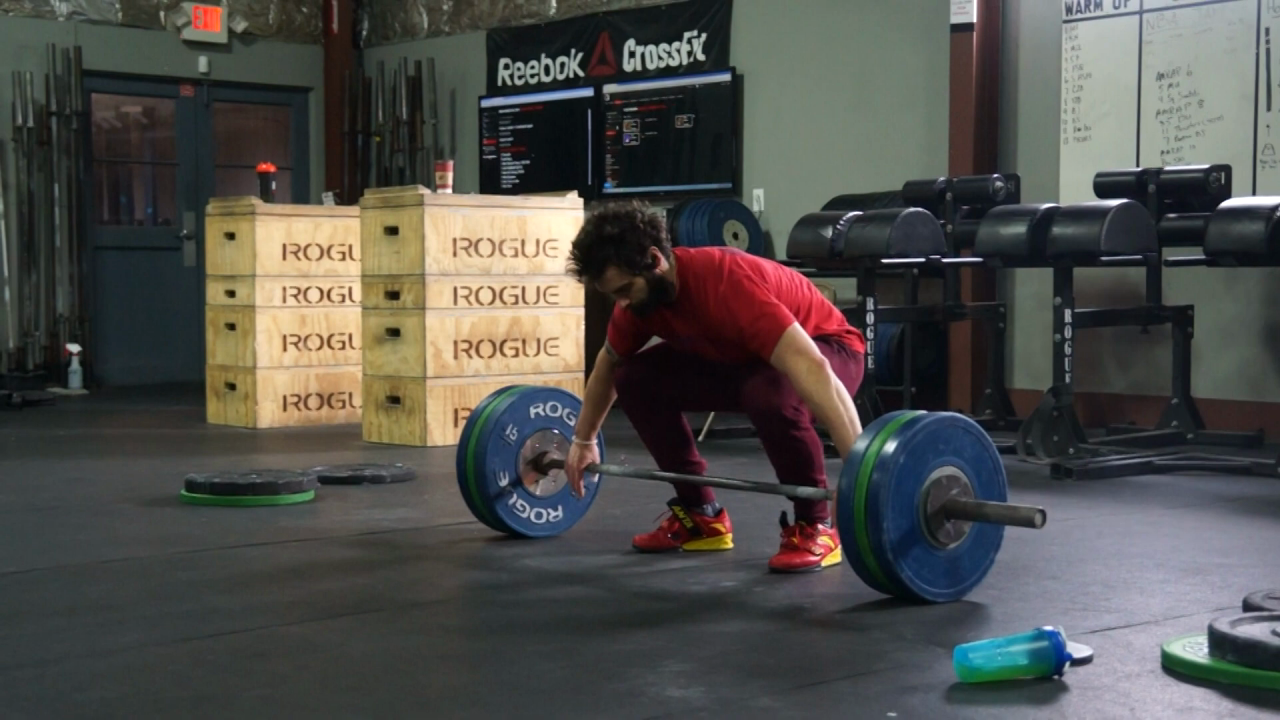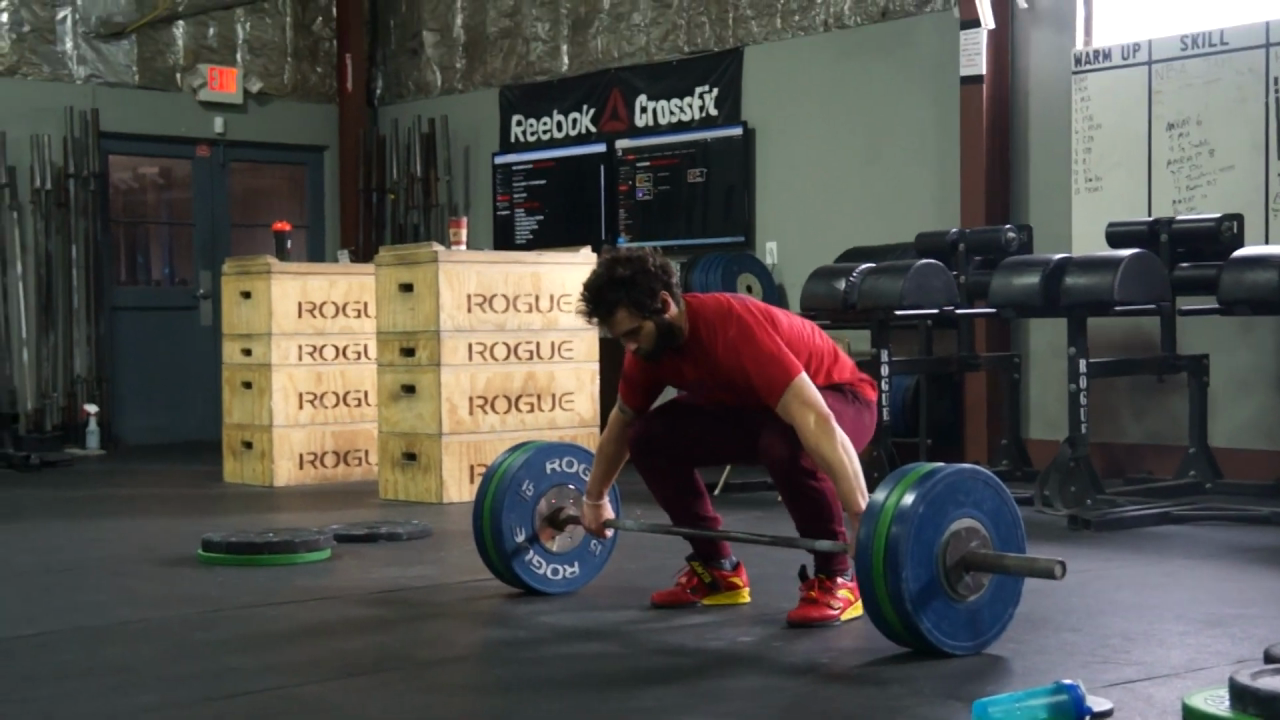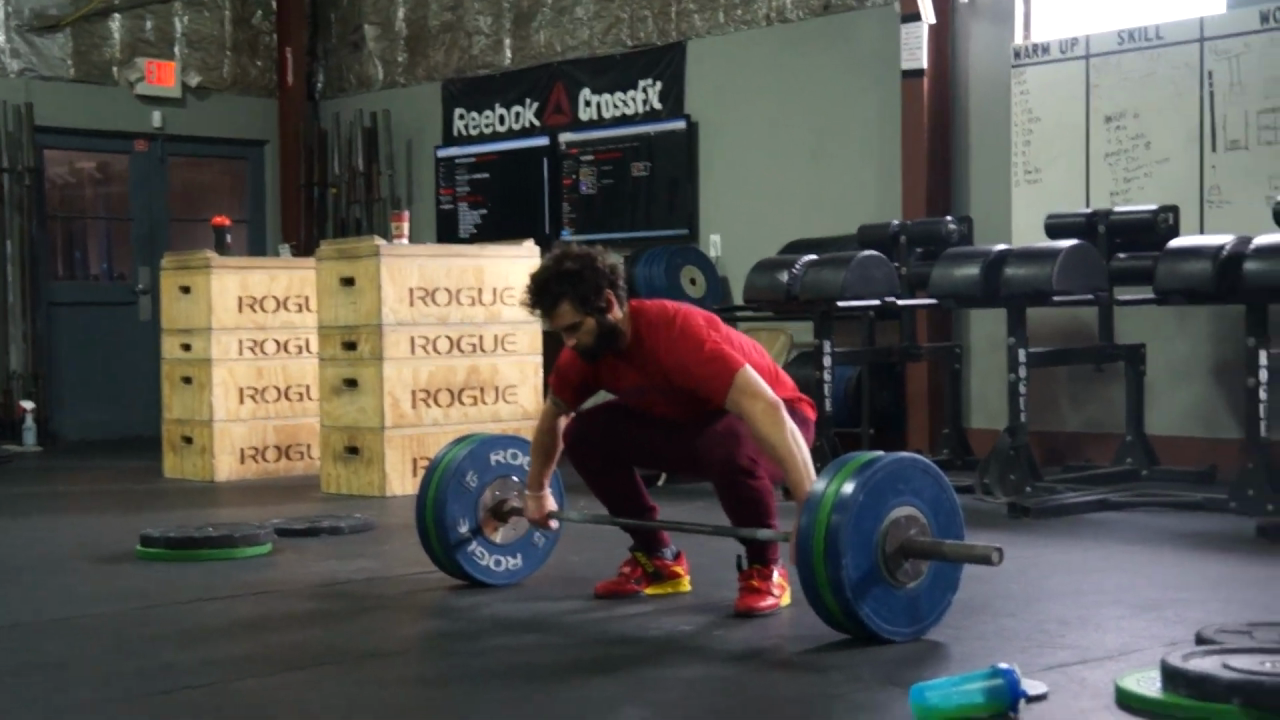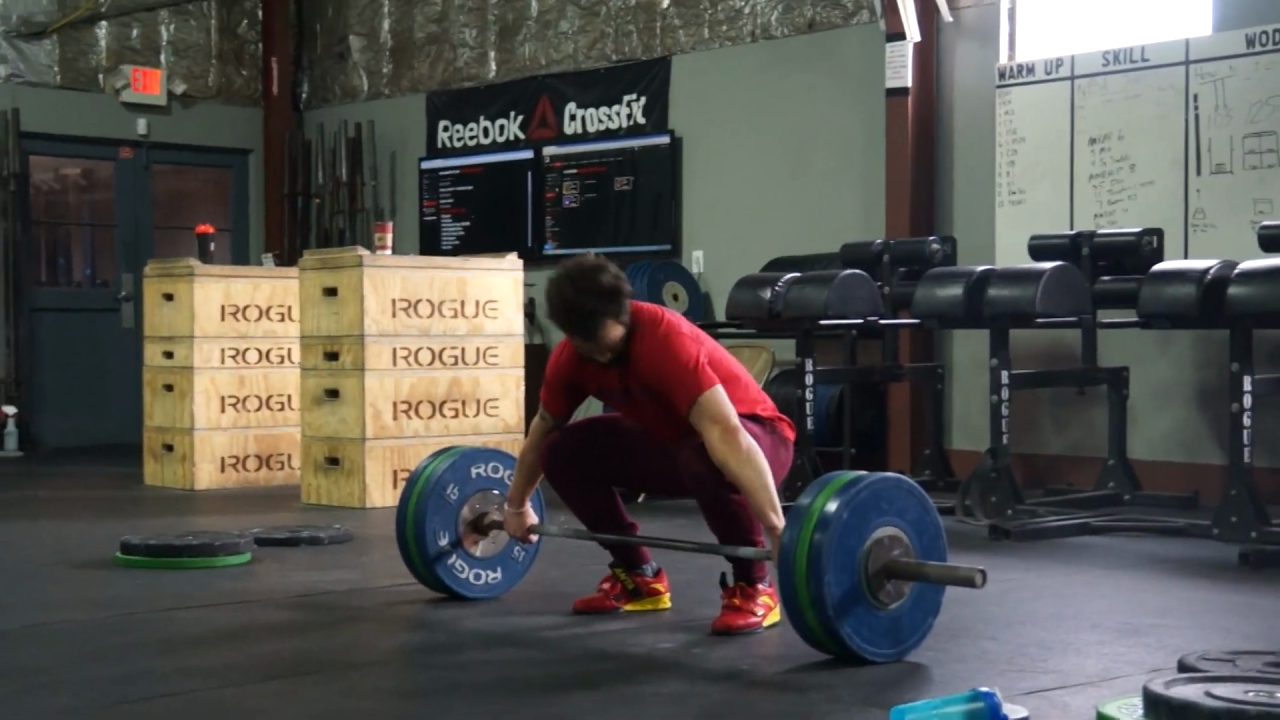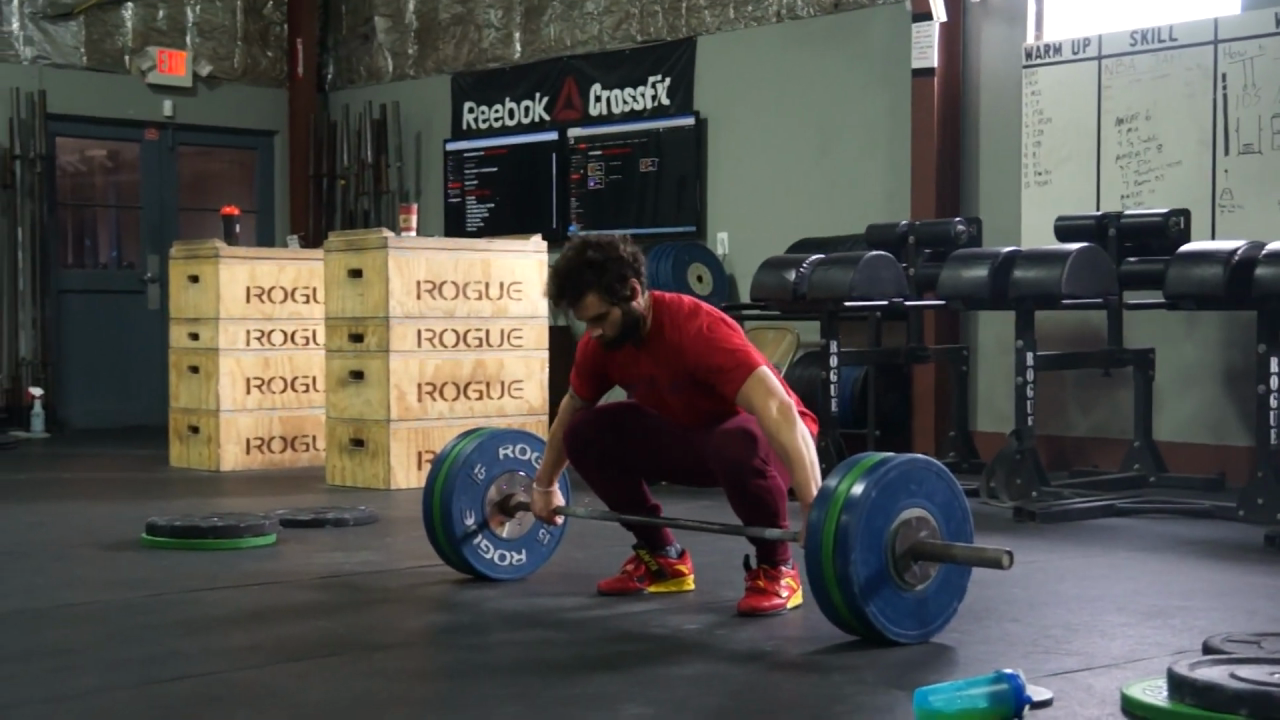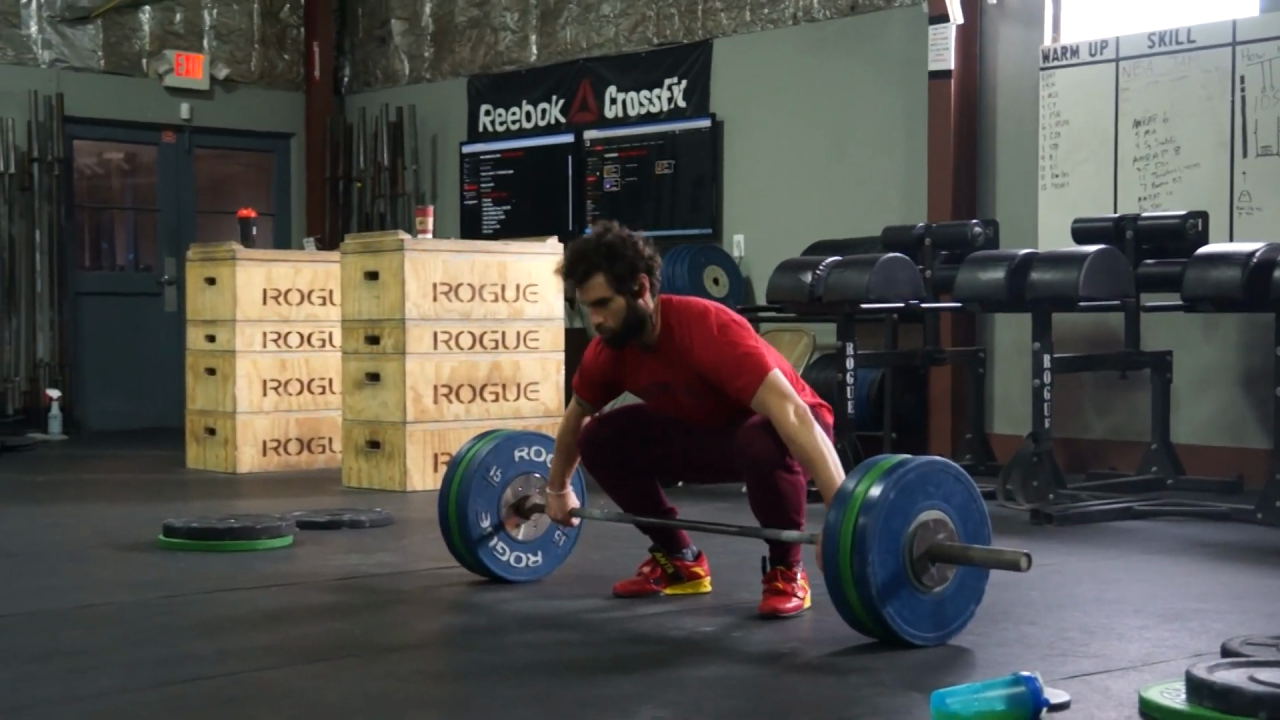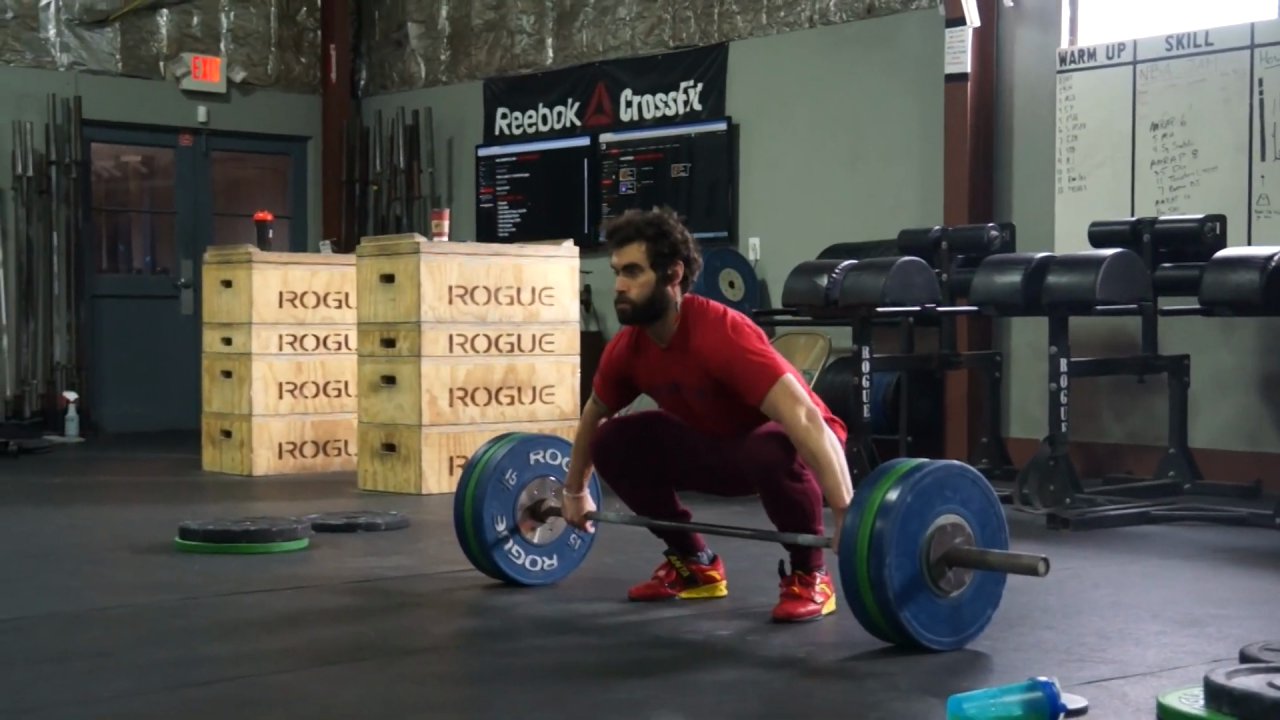
dt=0.7s
person 1, frame 1
left shoulder: (724, 283)
right shoulder: (636, 296)
left elbow: (810, 369)
right elbow: (608, 364)
right wrist: (583, 441)
left hip: (825, 349)
left knee: (771, 398)
right knee: (635, 379)
left ankle: (814, 527)
right ankle: (700, 514)
person 1, frame 2
left shoulder: (734, 328)
right shoulder: (648, 344)
left elbow: (814, 420)
right elbow: (622, 422)
left wrist: (863, 519)
right wrist: (595, 499)
left hip: (840, 396)
left knee: (787, 446)
right knee: (648, 437)
left ankle: (836, 578)
right ankle: (717, 567)
person 1, frame 3
left shoulder: (675, 334)
right shoulder: (585, 351)
left elbow: (765, 410)
right elbow: (552, 414)
right wrist: (536, 491)
left hip: (773, 414)
left knee: (727, 449)
right knee: (584, 434)
left ankle: (765, 567)
right ankle: (659, 558)
person 1, frame 4
left shoulder: (662, 337)
right shoulder: (570, 356)
left elbow: (724, 435)
right elbow: (544, 427)
left wrist: (780, 532)
right wrist: (517, 506)
left hip: (754, 435)
right hip: (669, 440)
left knee: (706, 463)
right knee: (562, 452)
left ankle: (753, 587)
right ankle: (638, 574)
person 1, frame 5
left shoulder: (698, 329)
right shoulder: (600, 343)
left elbow: (779, 411)
right elbow: (572, 407)
left wrist: (815, 506)
right wrist: (544, 485)
left hip: (775, 435)
right hip: (691, 434)
left knee: (736, 449)
right knee: (584, 434)
left ankle: (776, 568)
right ankle: (662, 557)
person 1, frame 6
left shoulder: (709, 331)
right shoulder: (607, 351)
left elbow: (791, 415)
right elbow: (577, 415)
right wrist: (558, 490)
left hip: (774, 425)
right hip: (706, 432)
left knee: (767, 447)
right knee: (599, 440)
left ankle: (786, 571)
right ankle: (678, 559)
person 1, frame 7
left shoulder: (721, 335)
right shoulder: (627, 347)
left elbow: (803, 418)
right elbow: (595, 413)
left wrist: (848, 515)
right wrist: (575, 493)
left hip: (794, 442)
right hip: (719, 444)
left knee: (772, 452)
right knee: (612, 443)
left ankle: (809, 576)
right ankle: (693, 563)
